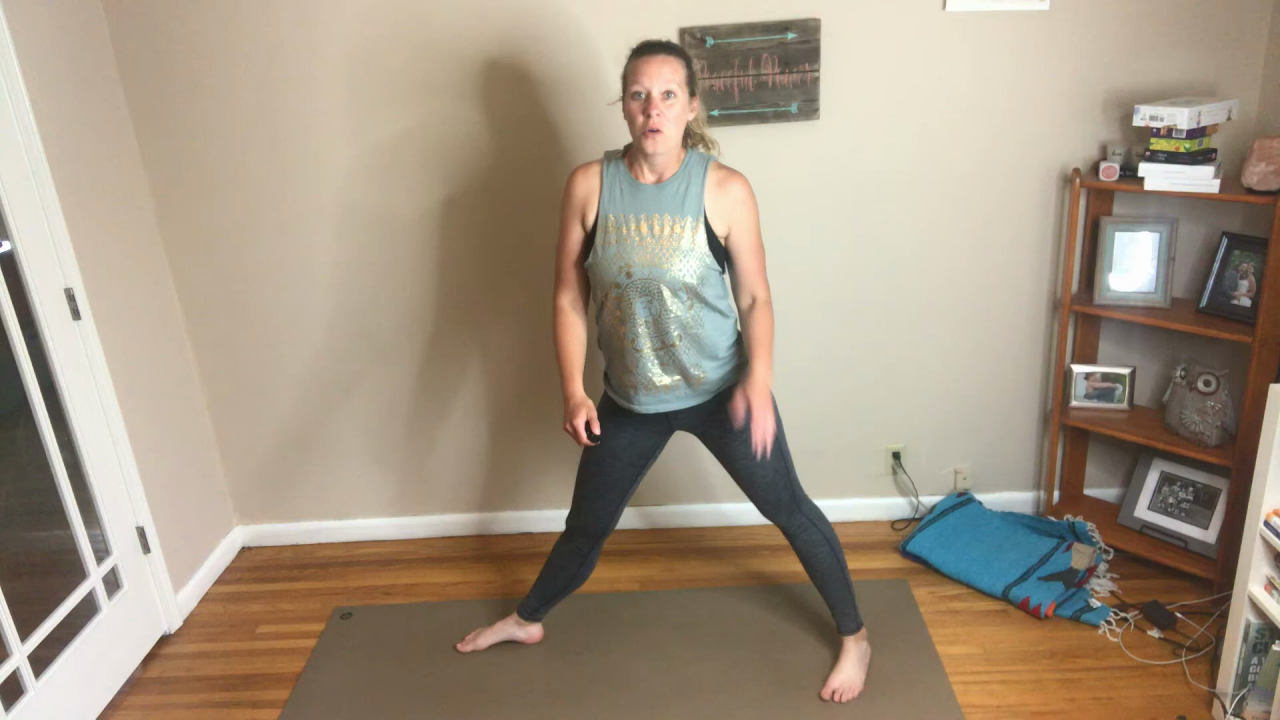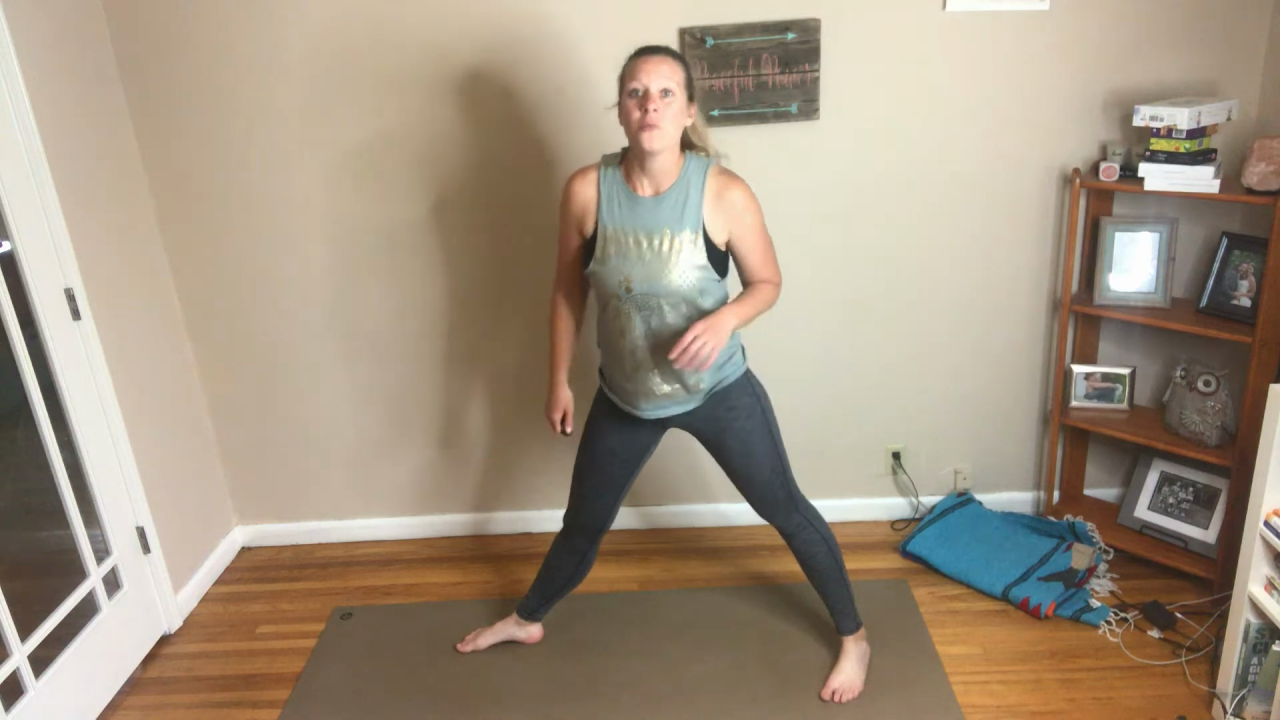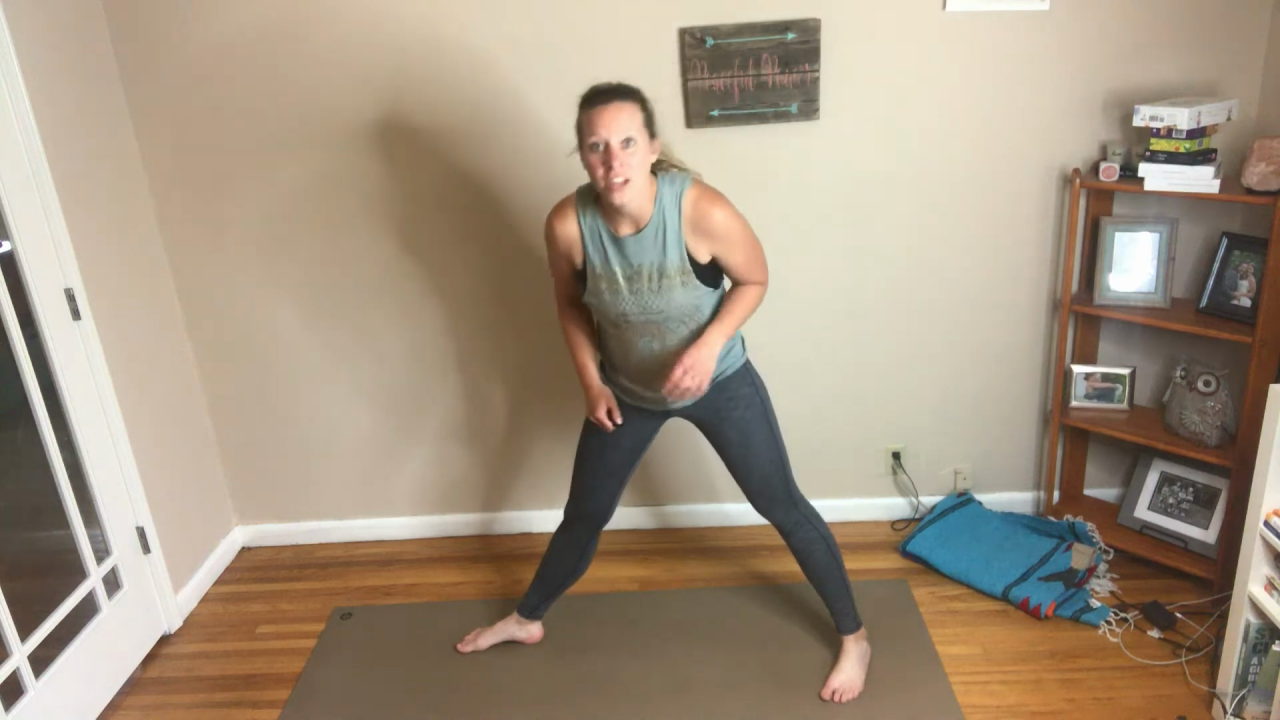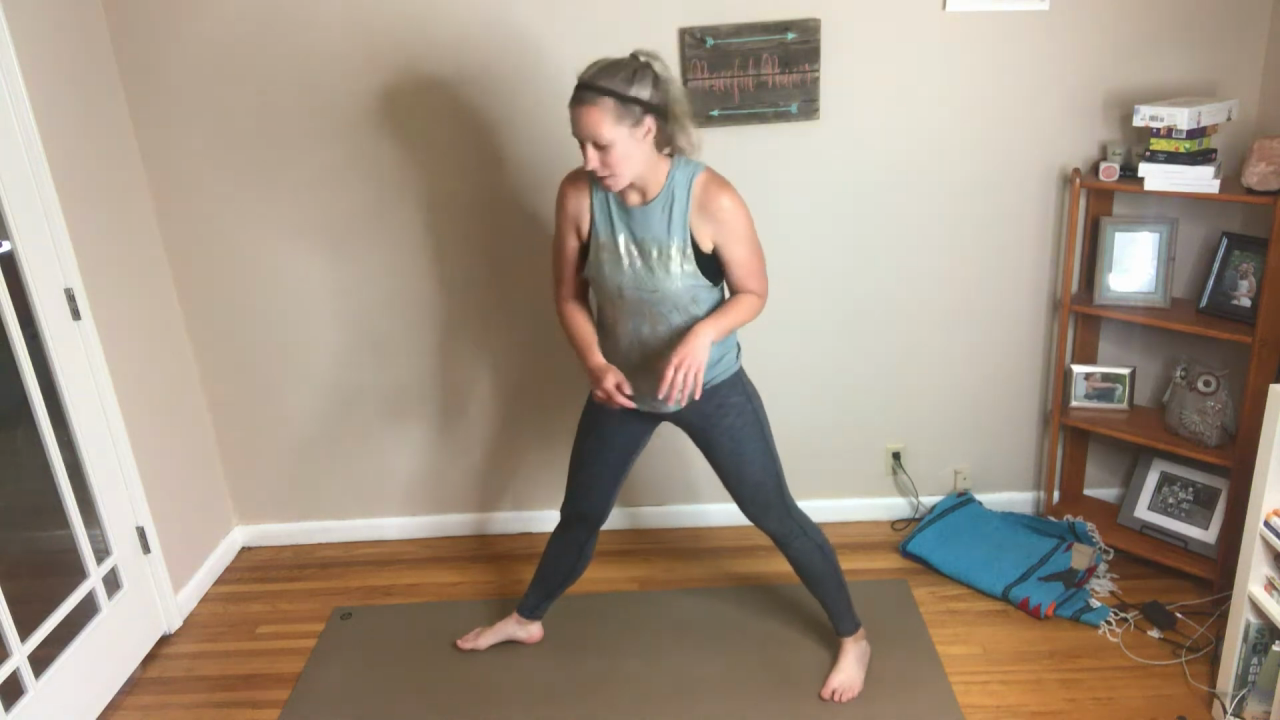
dt=0.5s
person 1, frame 1
left shoulder: (724, 188)
right shoulder: (589, 184)
left elbow: (755, 296)
right elbow: (569, 298)
left wrist: (759, 383)
right wrist: (574, 391)
left hip: (718, 390)
right hip: (629, 398)
left knee: (789, 511)
right knee: (587, 524)
left ankle: (854, 637)
right ankle: (526, 619)
person 1, frame 2
left shoulder: (724, 193)
right shoulder: (586, 189)
left elbow: (767, 284)
right elbow: (569, 290)
left wrist: (727, 317)
right wrist: (559, 381)
left hip: (717, 391)
right hip: (624, 396)
left knee: (786, 511)
right knee: (583, 523)
left ankle: (853, 639)
right ankle: (526, 620)
person 1, frame 3
left shoulder: (703, 211)
right shoulder: (567, 223)
left elbow: (753, 281)
left wrist: (707, 345)
right wrist: (591, 381)
left hip: (718, 380)
right hip: (627, 389)
left knee: (784, 508)
right knee: (584, 513)
left ankle: (854, 637)
right ankle: (526, 619)
person 1, frame 4
left shoulder: (712, 198)
right shoulder: (578, 195)
left elbow: (752, 292)
right elbow: (569, 296)
left wrist: (701, 337)
right wrist: (596, 365)
left hip: (710, 386)
right hip: (622, 385)
left knee: (774, 515)
right knee: (580, 513)
left ankle: (852, 638)
right ankle: (526, 619)
